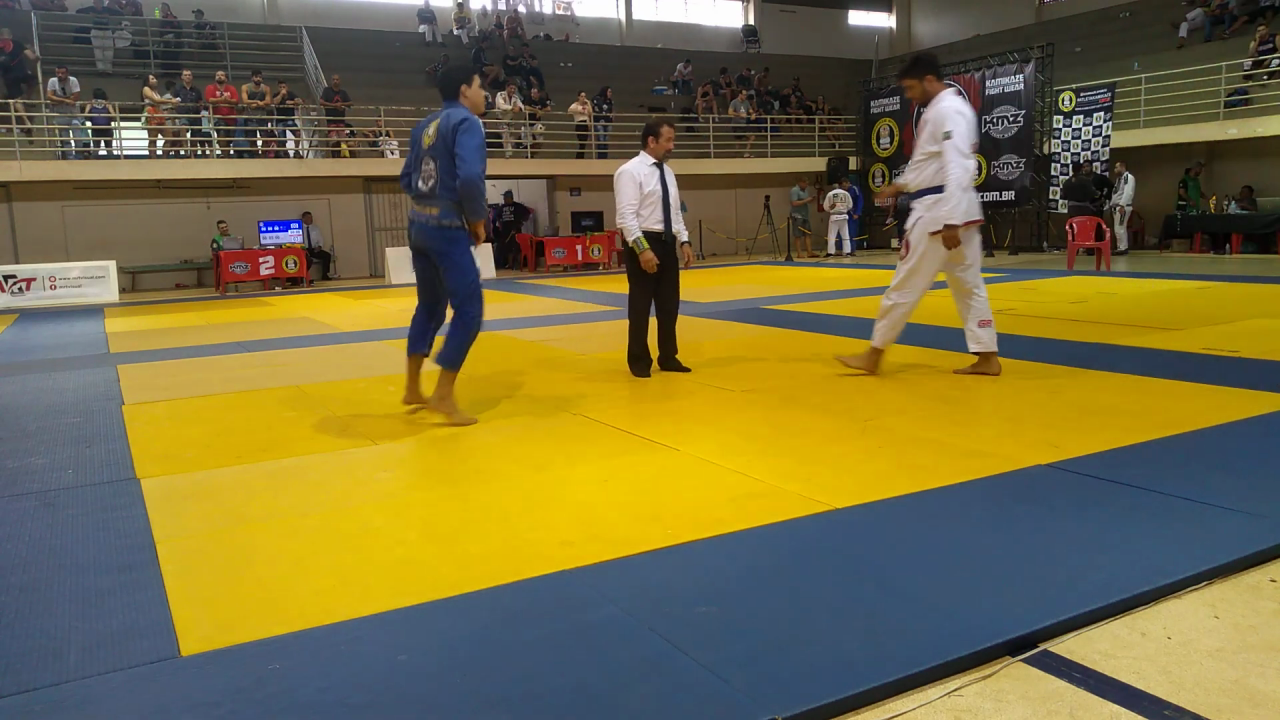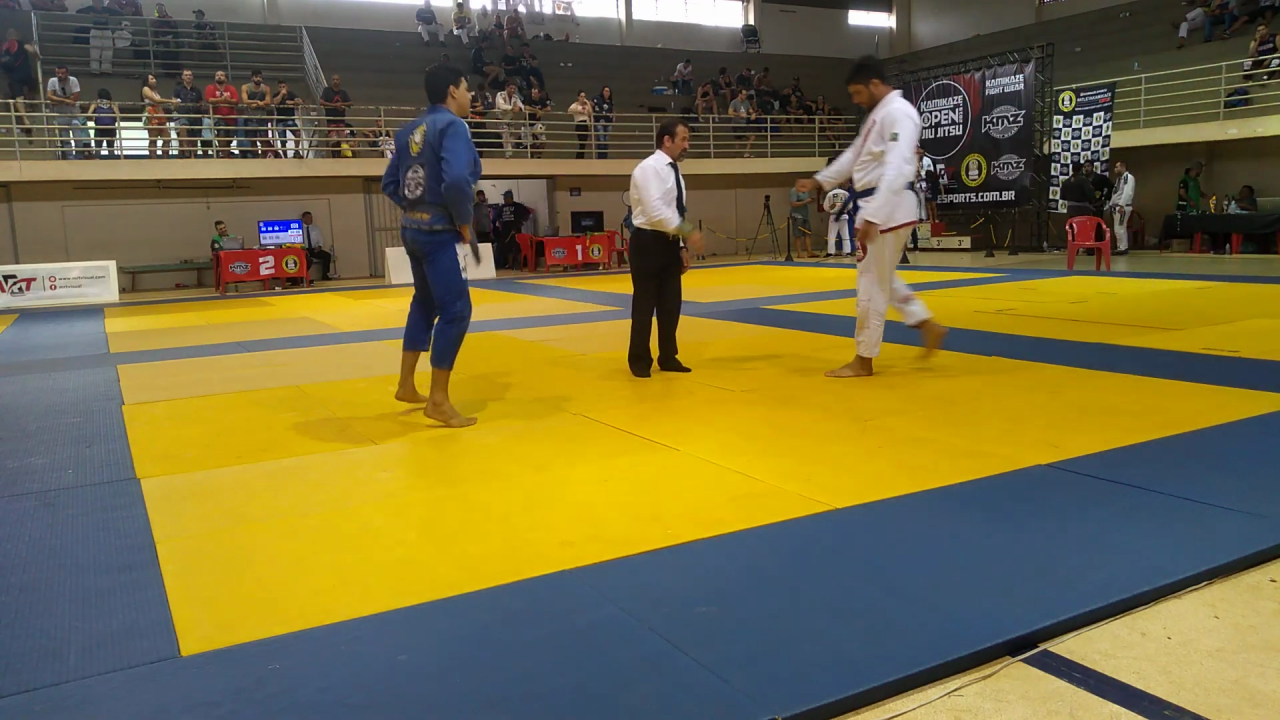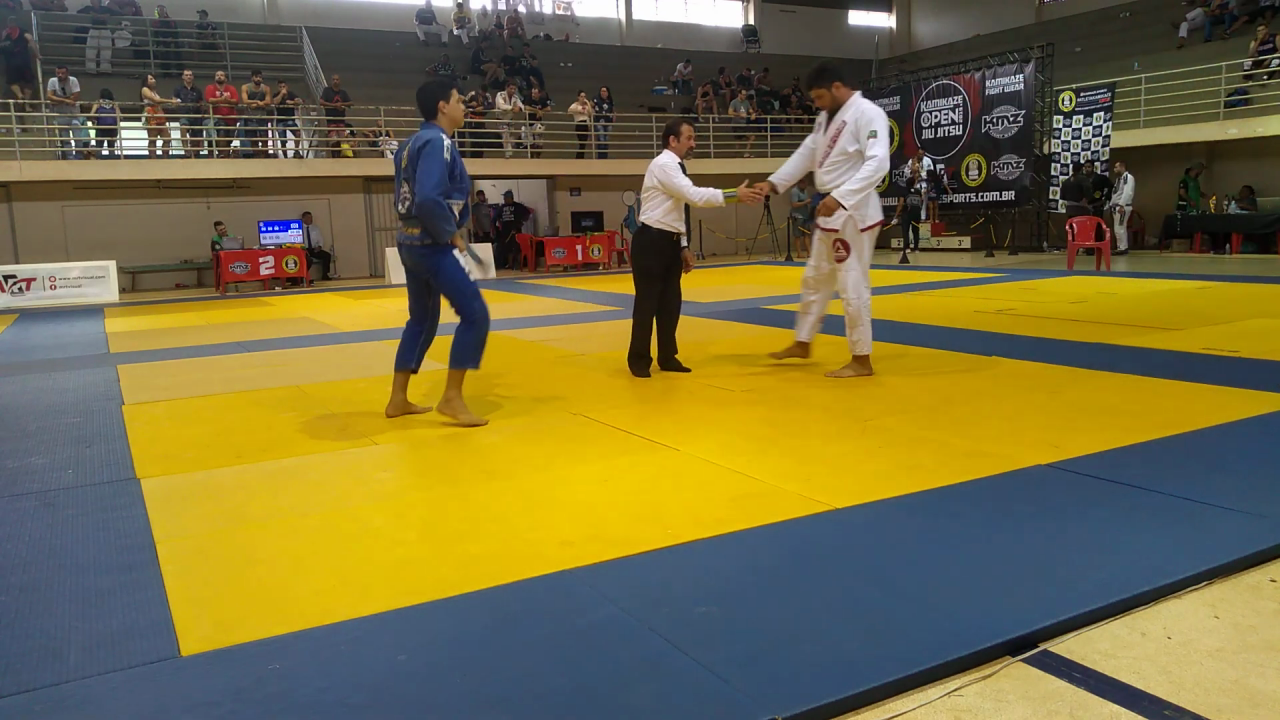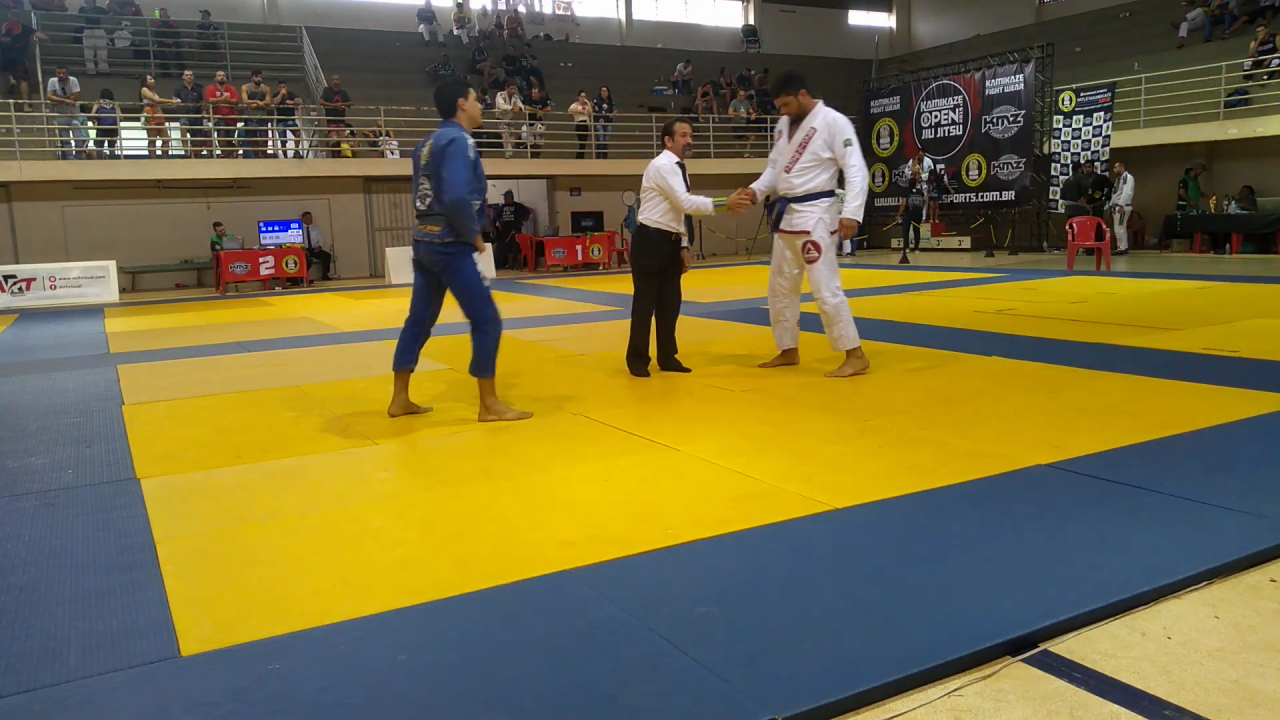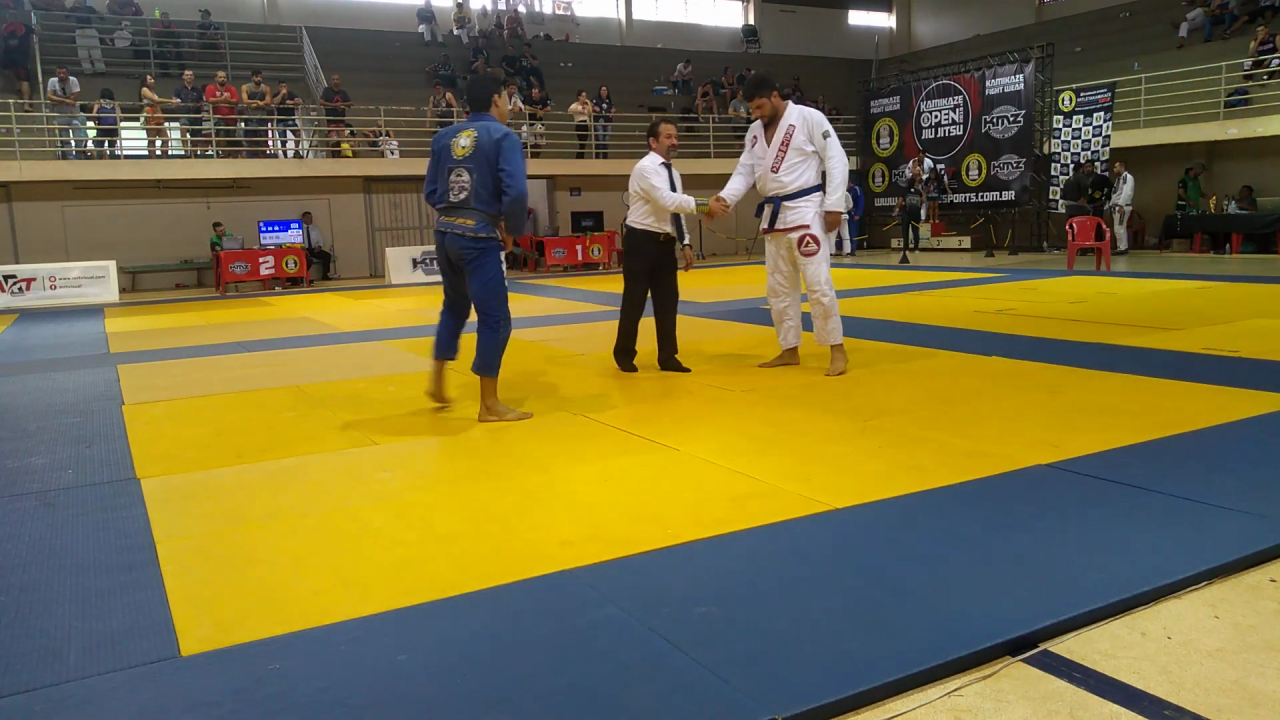
dt=0.3s
person 1, frame 1
left shoulder: (427, 126)
right shoulder: (467, 123)
left elbow: (407, 177)
right elbow: (471, 177)
right wrist: (477, 218)
left hip: (419, 225)
right hip: (447, 229)
left knee: (430, 304)
right knee: (468, 311)
left ankle: (412, 388)
right ankle: (444, 397)
person 1, frame 2
left shoulder: (410, 130)
right shoulder: (453, 126)
left elbow: (390, 184)
right elbow: (457, 180)
left wrist: (415, 211)
right wrist: (464, 221)
left hip: (411, 228)
right hip: (439, 231)
left knee: (426, 301)
right knee: (455, 309)
left ankle: (407, 383)
right ankle: (438, 400)
person 1, frame 3
left shoulder: (414, 143)
right shoulder: (437, 142)
right elbow: (428, 200)
right wrist: (451, 234)
left hip: (412, 243)
right hip: (433, 246)
left knee: (423, 320)
right knee: (474, 313)
left ankle: (398, 399)
right ankle: (451, 398)
person 1, frame 4
left shoulder: (430, 142)
right shoulder: (459, 141)
right elbow: (457, 199)
right wrist: (473, 234)
left hip: (424, 241)
right hip: (450, 244)
left knee: (420, 317)
right knee: (485, 319)
left ankle: (400, 398)
right ankle: (489, 404)
person 1, frame 5
left shoulder: (444, 137)
right shoulder: (503, 136)
left elbow: (430, 192)
right elbow: (516, 192)
right wrist: (512, 230)
left hip: (445, 233)
right hip: (478, 237)
left knee: (454, 308)
right knee: (494, 318)
left ankle: (438, 382)
right ankle: (489, 404)
person 2, frame 1
left shoulder: (947, 110)
right shoulder: (946, 108)
left elbow: (959, 167)
left wrist: (950, 221)
right wrist: (902, 184)
left hip: (941, 209)
right hip: (962, 207)
left knee: (905, 286)
right knee: (969, 284)
left ankle: (875, 356)
right ankle: (987, 357)
person 2, frame 2
left shoulder: (898, 113)
right shoulder: (879, 113)
left elbow: (899, 169)
right elbow: (856, 155)
left wrist: (873, 216)
right wrist: (821, 180)
left hip: (888, 209)
right hip: (880, 209)
left knee: (871, 285)
right knee: (883, 280)
left ankle: (865, 360)
right ankle: (928, 326)
person 2, frame 3
left shoulder: (868, 114)
right shoulder: (828, 118)
left elbow: (878, 163)
right elbow: (806, 154)
left wrist: (840, 197)
right wrist: (774, 183)
left hip: (854, 212)
right hip: (831, 213)
left knee: (852, 286)
right knee: (814, 279)
left ankle: (861, 360)
right ankle: (802, 343)
person 2, frame 4
left shoulder: (834, 122)
right shoulder: (785, 125)
left elbow: (856, 171)
right elbow: (775, 166)
left wrist: (851, 213)
right wrist: (755, 190)
left hip: (813, 215)
right hip: (785, 216)
left knee: (825, 288)
right knee: (780, 289)
left ankle: (855, 355)
right ankle: (788, 351)
person 2, frame 5
left shoulder: (809, 118)
right shoulder: (755, 131)
left elbow: (836, 160)
right elbow: (745, 172)
left wrist: (834, 205)
right wrist: (725, 198)
left hip: (805, 211)
right hip: (773, 215)
left knee: (817, 282)
right knee: (779, 287)
left ankle: (837, 350)
right ankle: (790, 350)
person 3, frame 1
left shoulder: (667, 172)
right shoulder: (630, 171)
right elbow: (626, 216)
left wrist: (684, 241)
right wrist: (642, 249)
left hip: (667, 243)
right hip: (643, 243)
left knee: (669, 303)
right knee: (641, 304)
left ankle: (668, 357)
right ankle: (639, 360)
person 3, frame 2
left shoulder: (674, 171)
right shoulder: (650, 168)
right elbow: (655, 211)
left wrist: (681, 246)
right wrist: (687, 231)
left hip: (670, 244)
right hip: (648, 243)
left knee: (670, 303)
right knee: (645, 302)
left ankle: (668, 356)
right ankle: (640, 359)
person 3, frame 3
left shoulder: (676, 168)
right shoulder: (663, 166)
right elbow: (694, 195)
left wrist: (684, 246)
right wrist: (735, 194)
left hip: (670, 243)
right hip: (651, 241)
left knee: (671, 302)
right knee: (647, 302)
left ankle: (667, 357)
right ankle: (639, 359)
person 3, frame 4
left shoulder: (680, 170)
right shoulder: (661, 166)
right elbow: (684, 203)
left wrist: (683, 246)
right wrist: (724, 203)
left hip: (670, 243)
right hip: (650, 241)
left knee: (670, 302)
right knee: (645, 302)
left ankle: (667, 356)
right ankle: (637, 358)
person 3, frame 5
left shoulder: (673, 173)
right shoulder: (645, 168)
right elbow: (668, 201)
left wrist: (685, 244)
right wrist: (703, 204)
left hip: (664, 245)
right hip: (641, 243)
left knee: (667, 302)
right knee: (634, 301)
left ankle: (667, 357)
right ankle: (624, 354)
